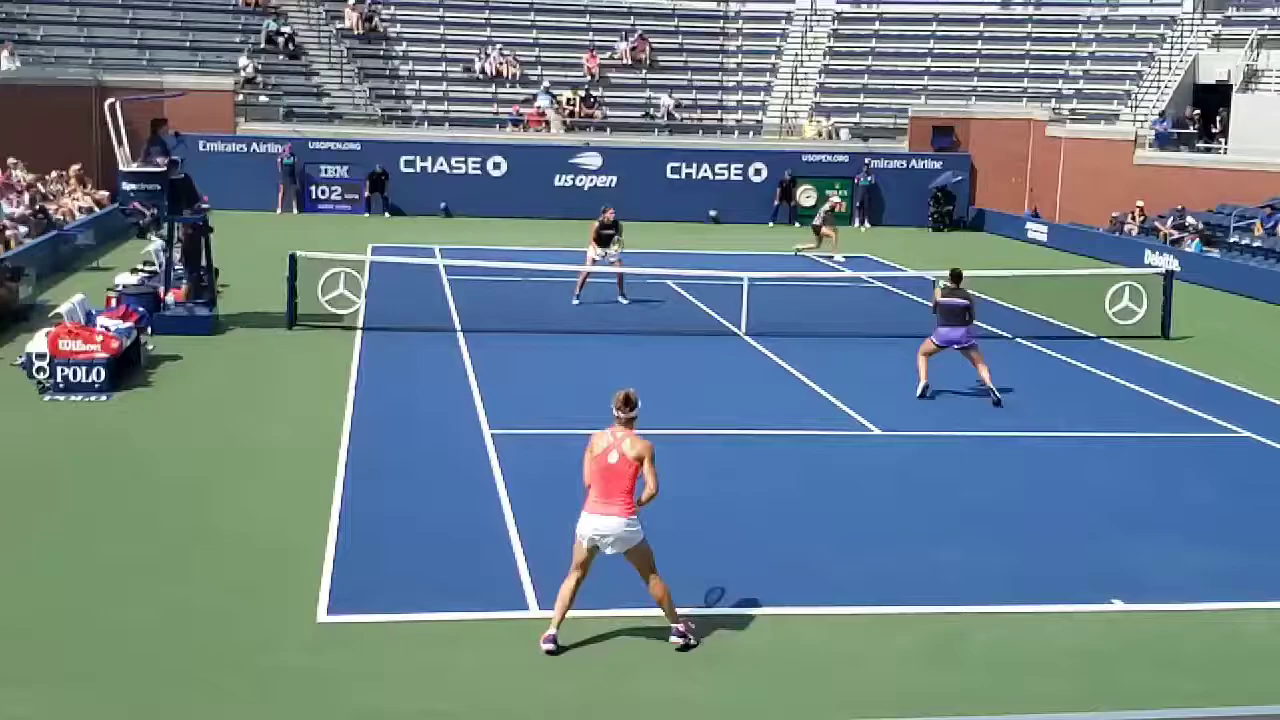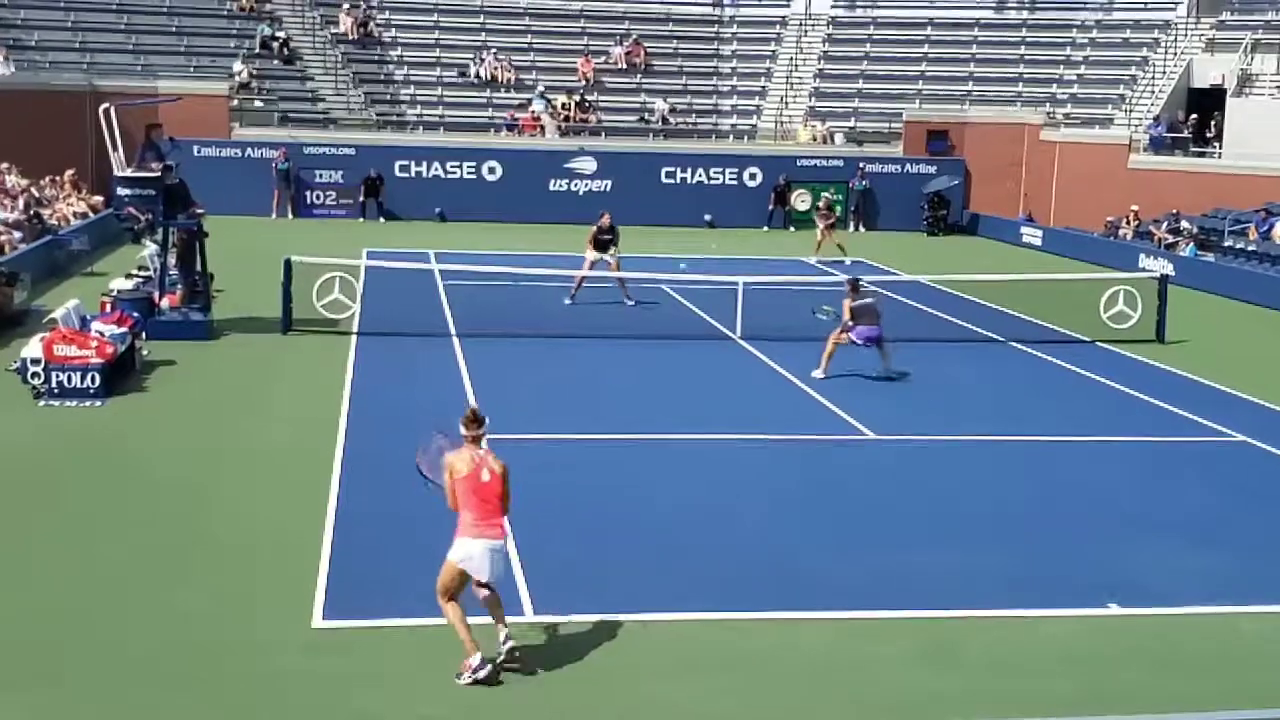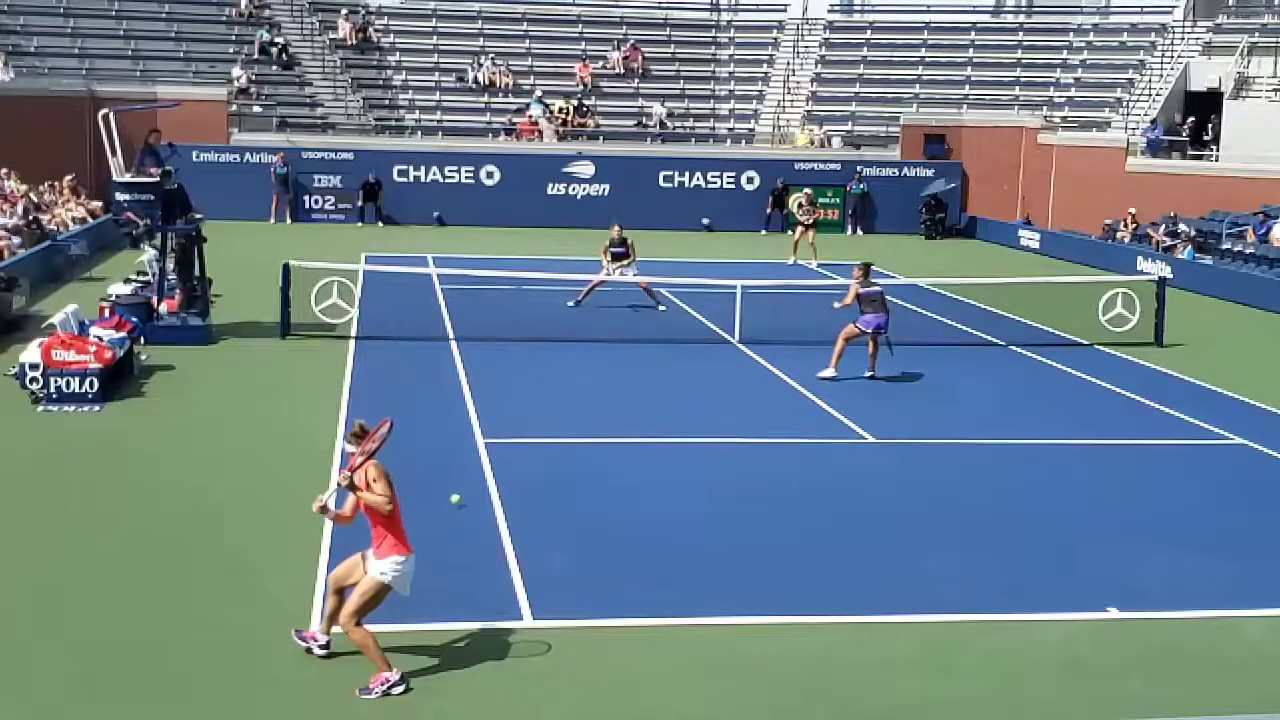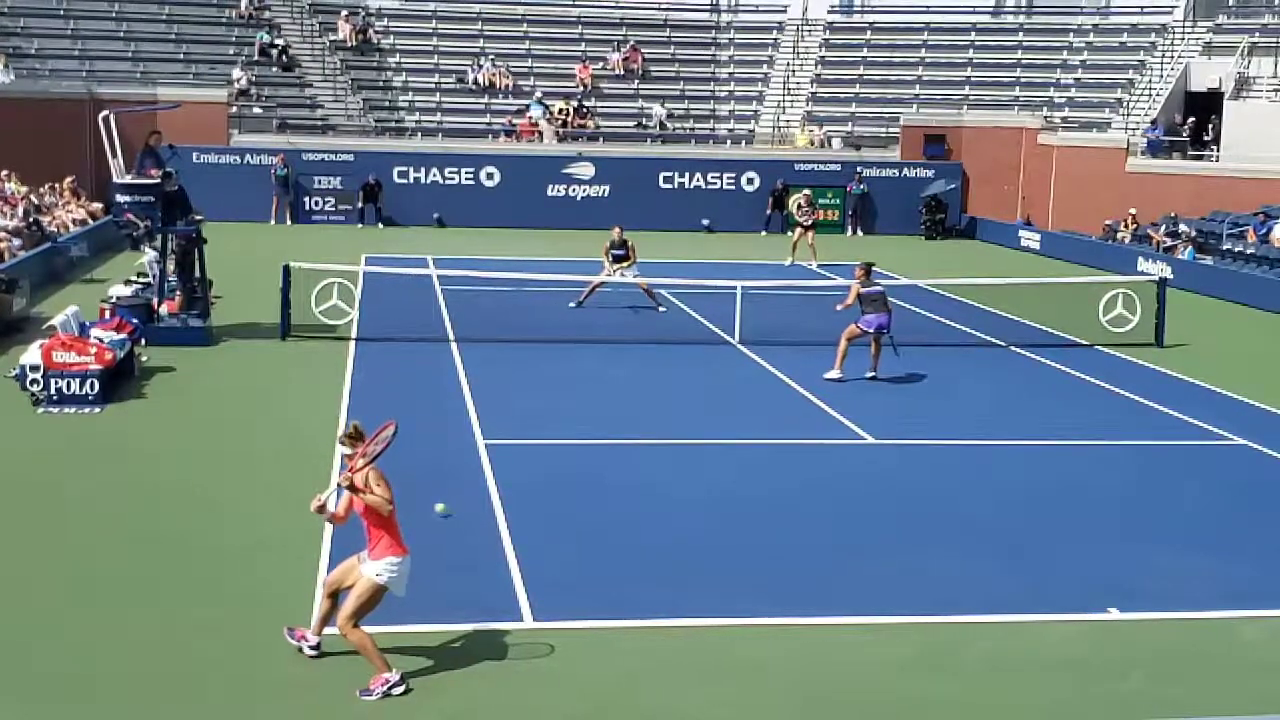
dt=0.7s
person 1, frame 1
left shoulder: (596, 439)
right shoulder: (643, 446)
left elbow: (587, 481)
right elbow: (652, 489)
left hip: (591, 518)
right hip: (623, 522)
left knee: (575, 574)
right knee: (651, 575)
left ankle: (551, 634)
right ankle: (677, 628)
person 1, frame 2
left shoulder: (452, 459)
right shoulder: (500, 465)
left elbow: (453, 504)
left hip: (467, 541)
right hip: (497, 542)
left knee: (446, 597)
right knee: (482, 587)
left ankle: (476, 660)
right ankle: (505, 636)
person 1, frame 3
left shoulder: (372, 468)
right shoulder: (359, 473)
left elbow: (386, 505)
right elbow: (347, 517)
left wrist: (354, 490)
right wrist: (326, 511)
left hip: (393, 559)
right hip: (379, 553)
left knee: (348, 620)
right knee: (335, 580)
left ankle: (390, 677)
right ankle: (321, 638)
person 1, frame 4
left shoulder: (370, 473)
right shoulder: (353, 477)
left elbow: (388, 507)
right elbow: (340, 517)
left wrist: (356, 491)
right wrist: (323, 511)
left hip: (388, 560)
right hip: (374, 555)
left knee: (346, 623)
right knee: (331, 584)
left ankle: (390, 678)
right ankle: (312, 639)
